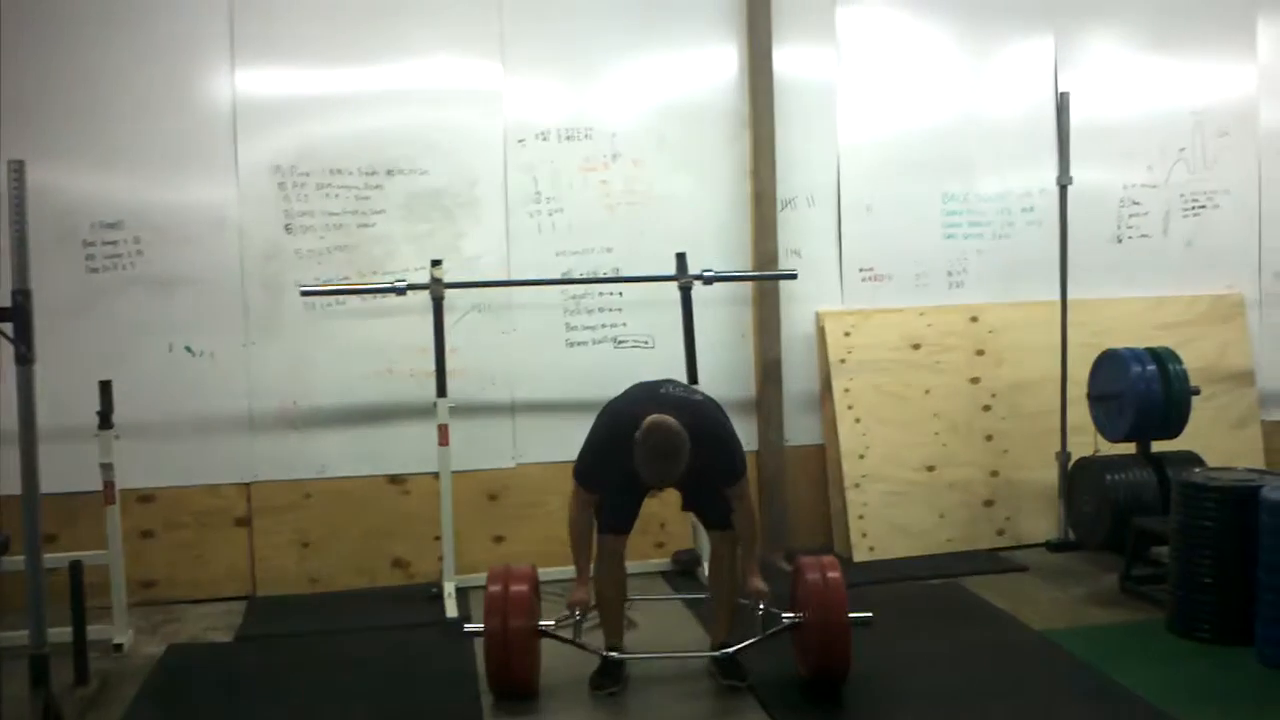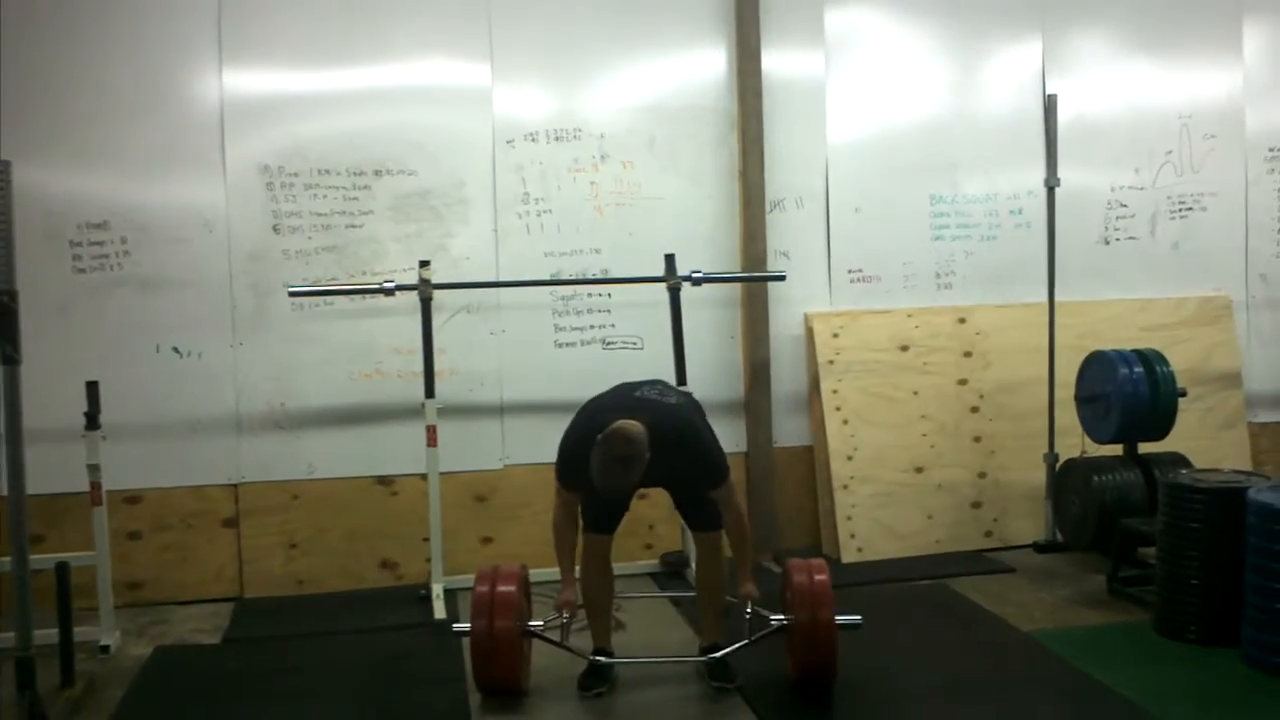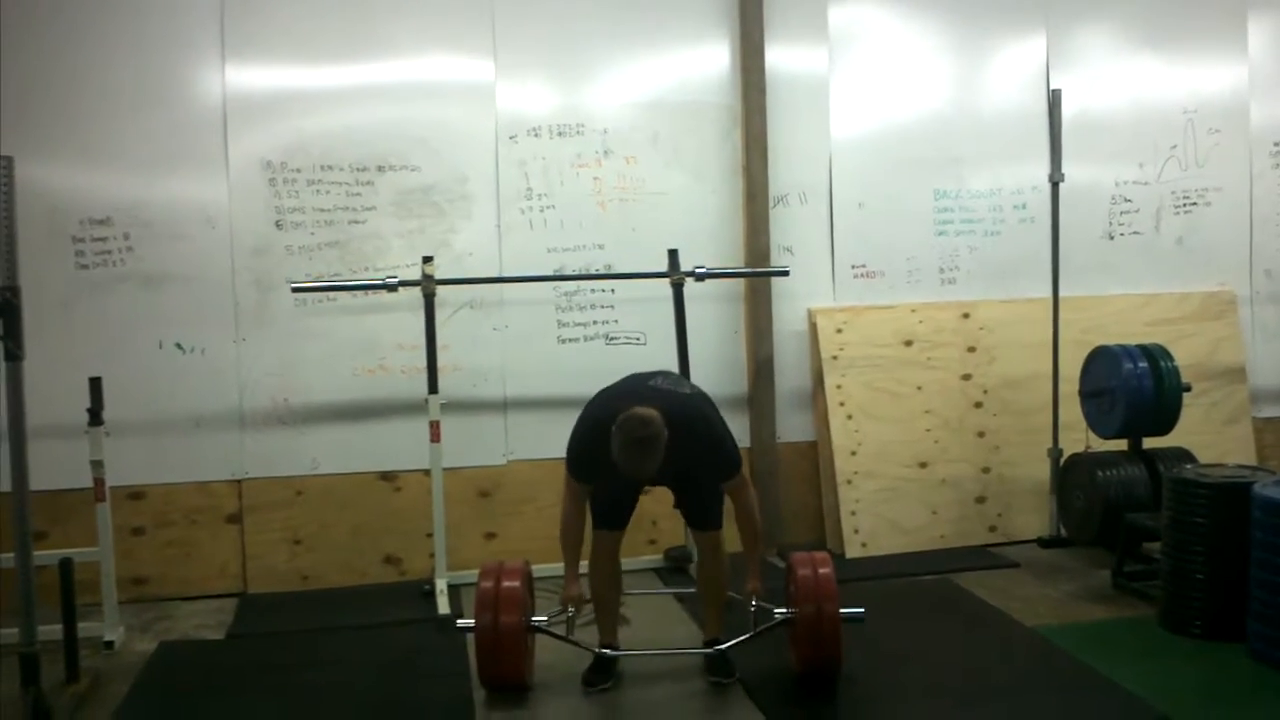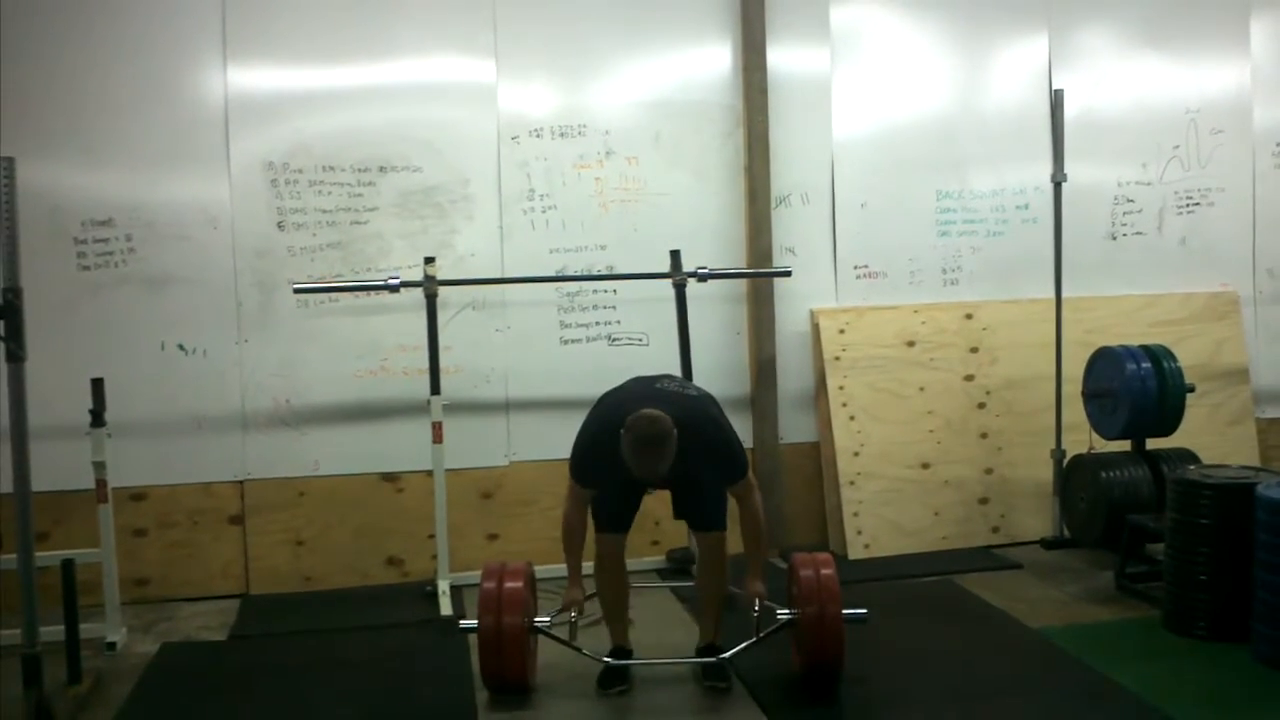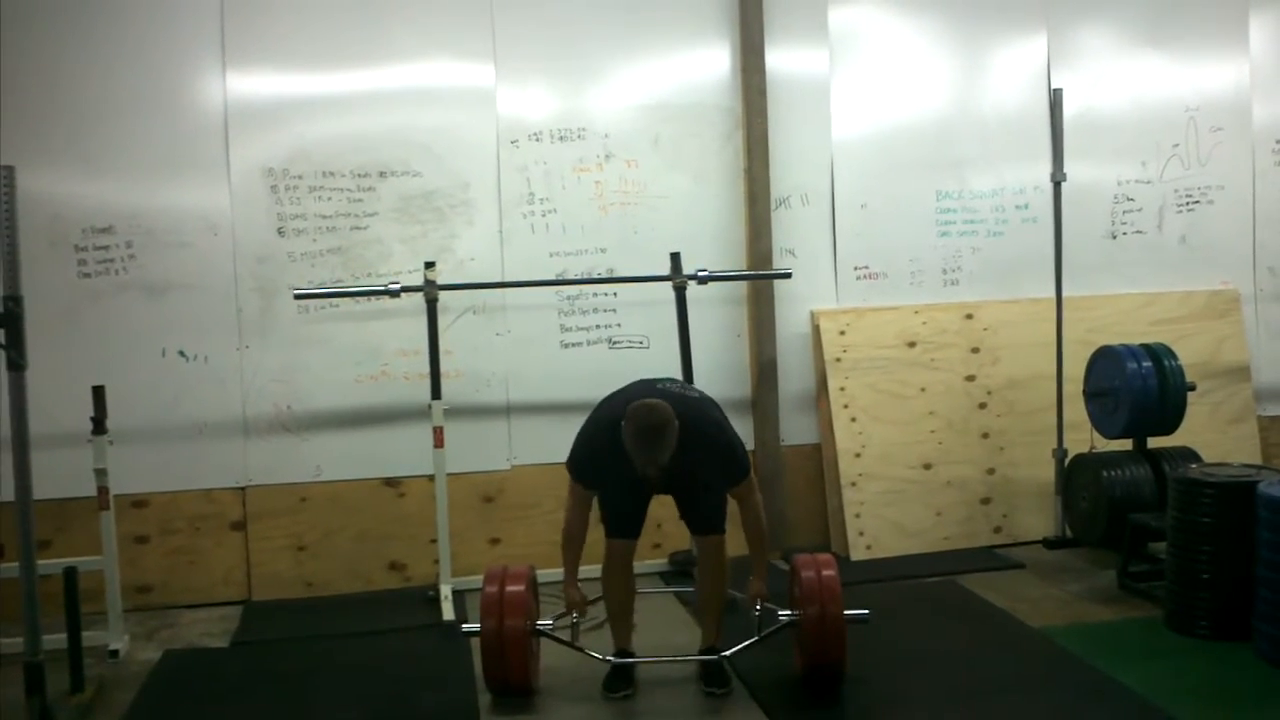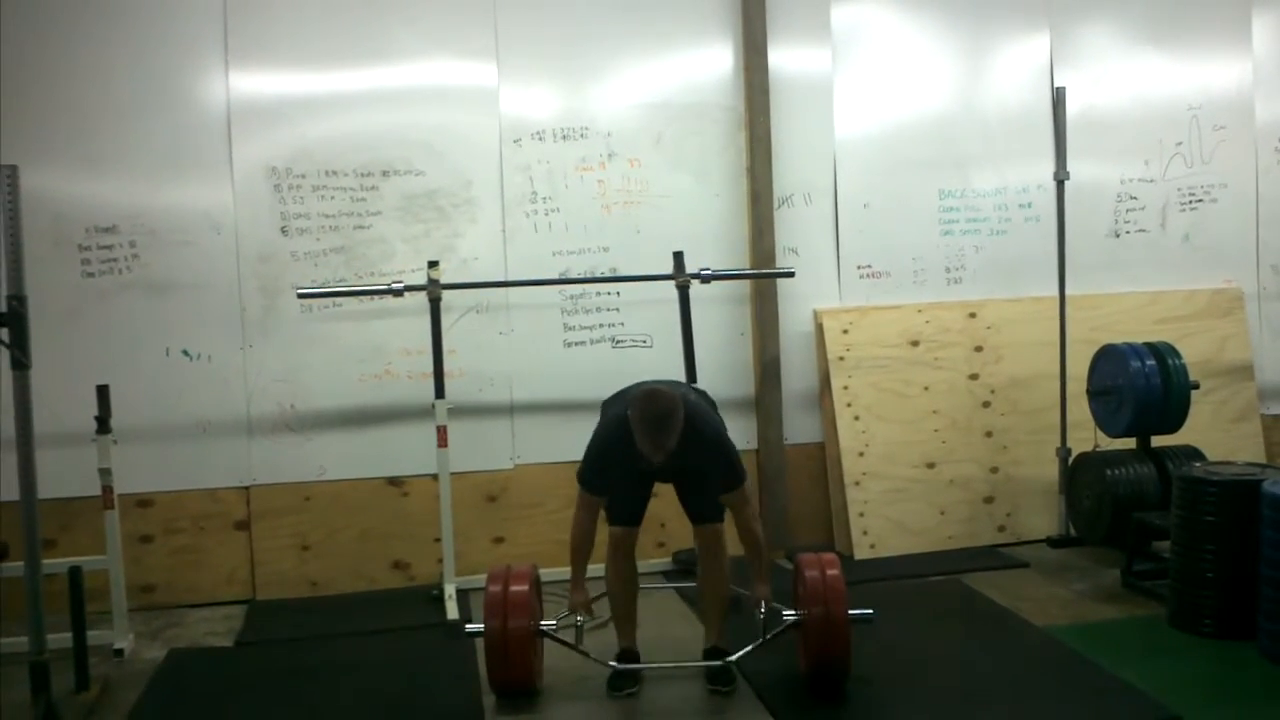
dt=0.5s
person 1, frame 1
left shoulder: (715, 432)
right shoulder: (608, 434)
left elbow: (740, 500)
right elbow: (581, 503)
left wrist: (752, 572)
right wrist: (582, 581)
left hip: (701, 461)
right hip: (622, 464)
left knee: (726, 538)
right knee: (609, 546)
left ankle: (721, 650)
right ankle: (613, 656)
person 1, frame 2
left shoulder: (692, 438)
right shoulder: (579, 440)
left elbow: (730, 505)
right elbow: (566, 507)
left wrist: (745, 578)
right wrist: (568, 583)
left hip: (682, 459)
right hip: (607, 458)
left knee: (710, 541)
right knee: (594, 545)
left ankle: (711, 651)
right ankle: (602, 657)
person 1, frame 3
left shoulder: (704, 428)
right shoulder: (592, 429)
left elbow: (741, 493)
right elbow: (574, 499)
left wrist: (753, 573)
right wrist: (571, 578)
left hip: (691, 456)
left knee: (710, 540)
right knee: (605, 542)
left ankle: (714, 646)
right ankle: (607, 651)
person 1, frame 4
left shoulder: (711, 432)
right shoulder: (597, 435)
left elbow: (748, 496)
right elbow: (576, 505)
left wrist: (754, 575)
right wrist: (574, 582)
left hip: (696, 461)
left knee: (713, 542)
right knee: (608, 545)
left ankle: (708, 648)
right ankle: (620, 650)
person 1, frame 5
left shoulder: (711, 431)
right shoulder: (598, 433)
left elbow: (748, 498)
right elbow: (578, 505)
left wrist: (759, 575)
right wrist: (570, 581)
left hip: (697, 466)
left knee: (712, 546)
right knee: (618, 551)
left ankle: (710, 653)
right ankle: (622, 656)
person 1, frame 6
left shoulder: (708, 434)
right shoulder: (609, 437)
left elbow: (743, 510)
right elbow: (587, 512)
left wrist: (761, 579)
right wrist: (577, 586)
left hip: (695, 462)
right hip: (628, 465)
left knee: (712, 538)
right knee: (620, 540)
left ankle: (714, 650)
right ankle: (627, 654)
